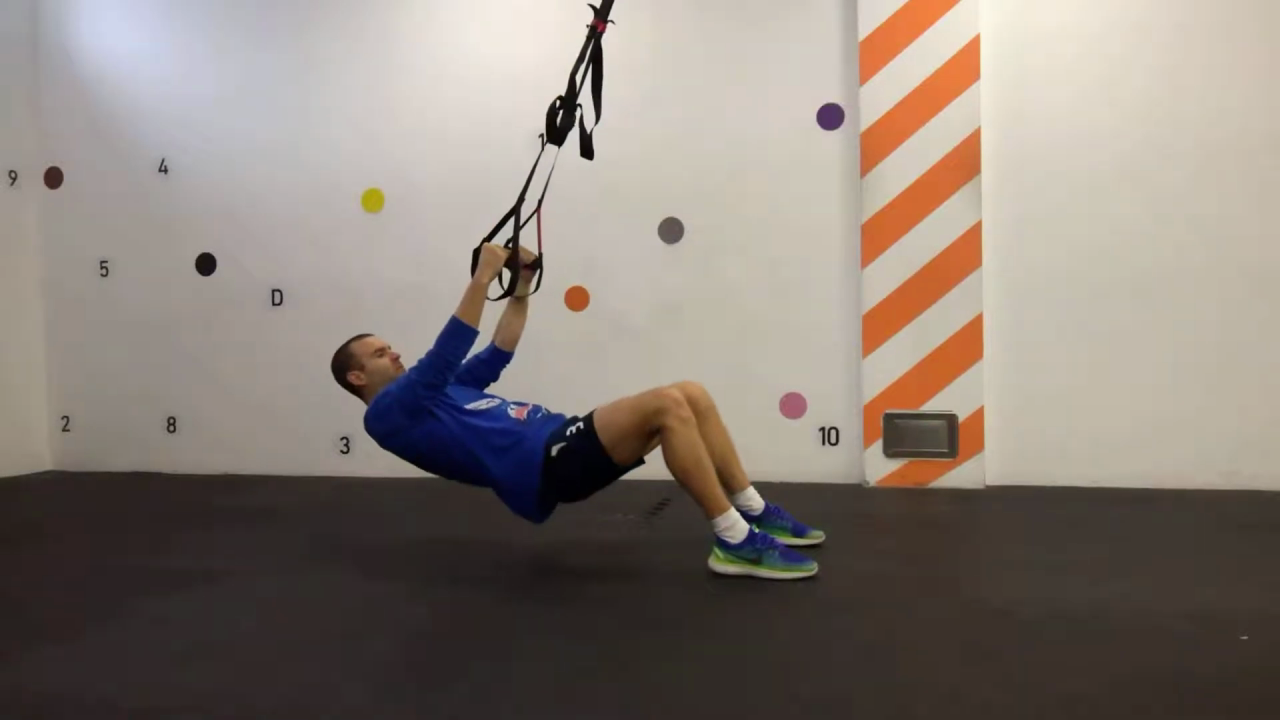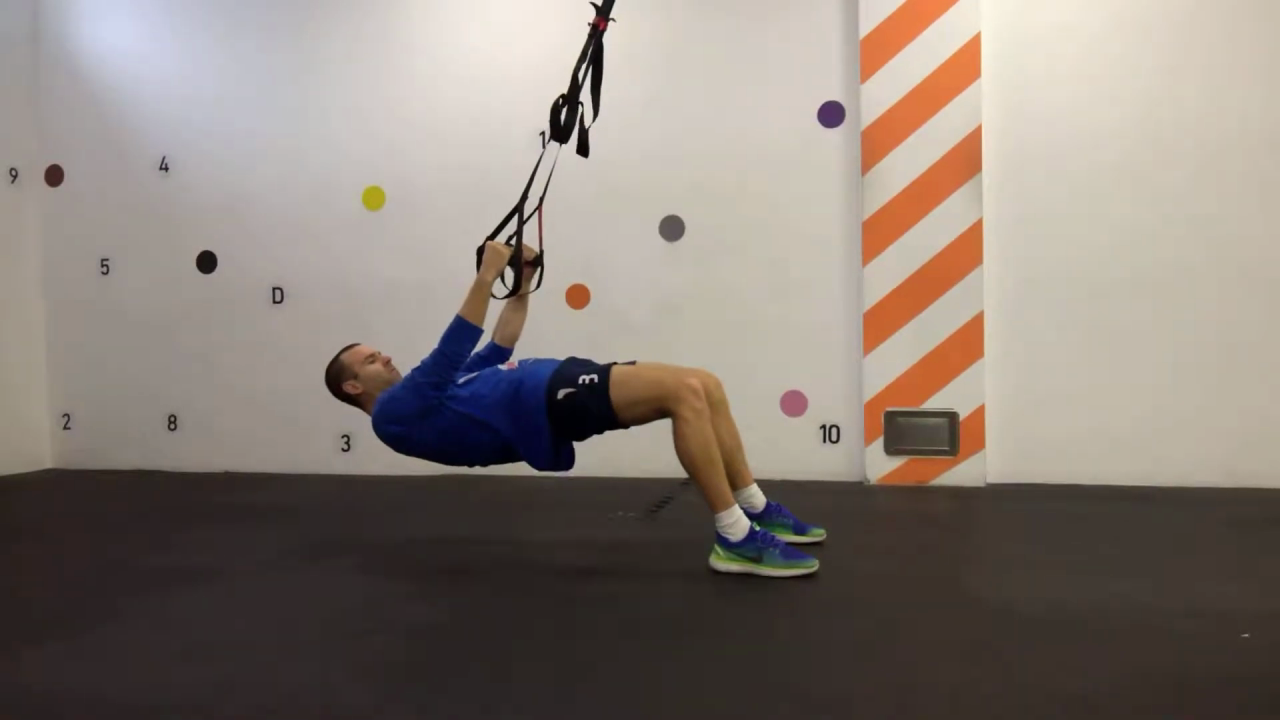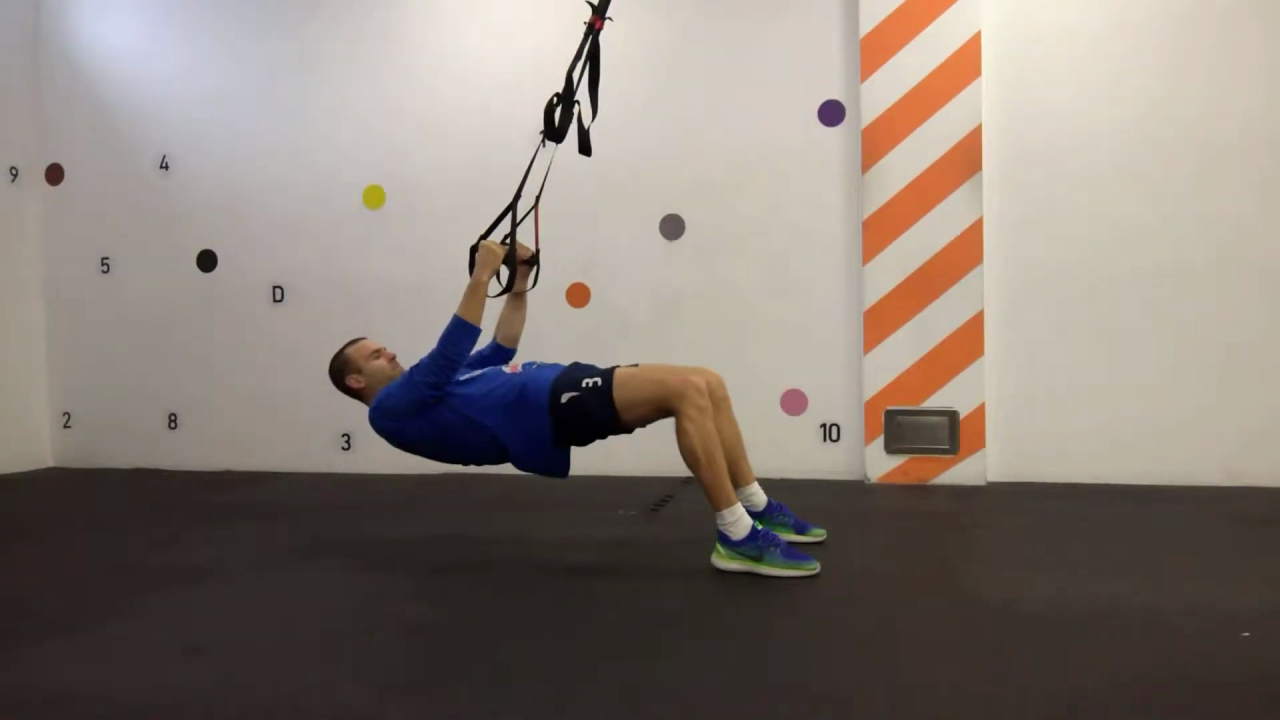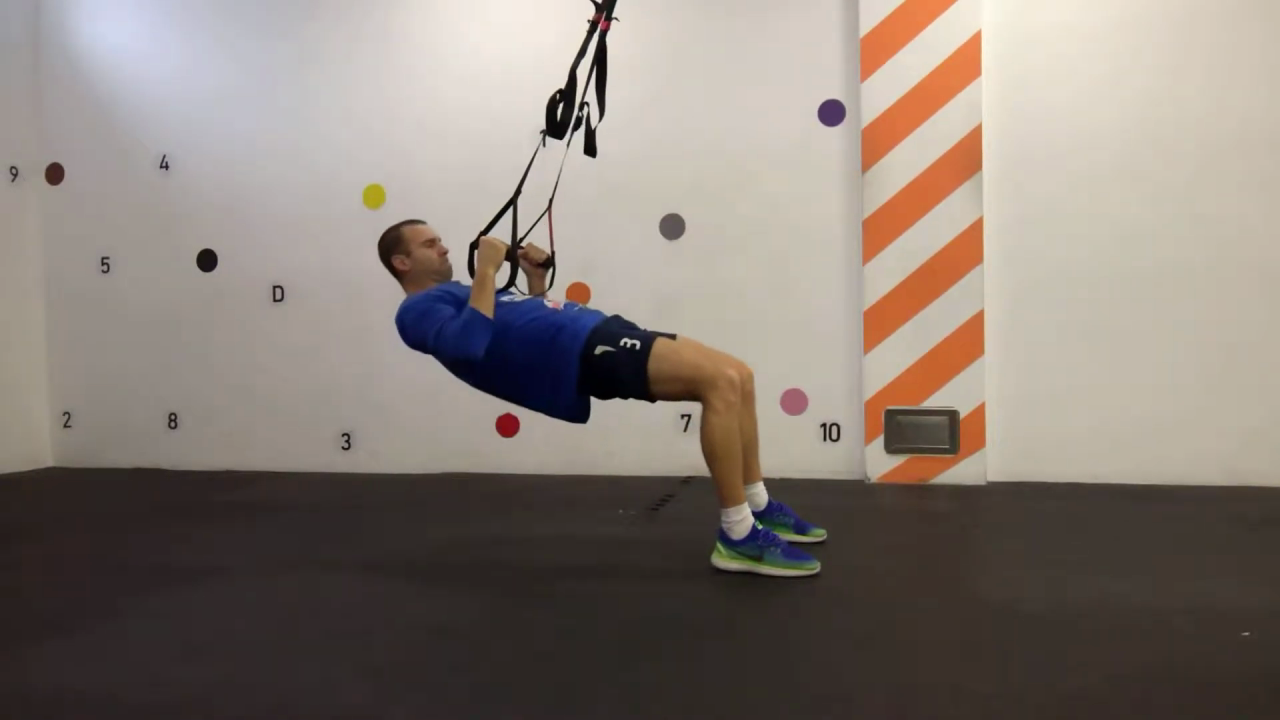
dt=0.7s
person 1, frame 1
left shoulder: (431, 395)
right shoulder: (388, 416)
left elbow: (496, 356)
right elbow: (443, 357)
left wrist: (521, 289)
right wrist: (480, 280)
left hip: (556, 444)
right hip: (543, 466)
left knee: (691, 395)
right knee: (667, 404)
left ankle: (756, 513)
right ankle: (735, 541)
person 1, frame 2
left shoulder: (426, 395)
right shoulder: (395, 417)
left elbow: (495, 352)
right elbow: (447, 355)
left wrist: (521, 284)
right wrist: (486, 277)
left hip: (557, 385)
right hip: (546, 403)
left knee: (704, 385)
right knee: (686, 391)
left ankle: (757, 510)
right ankle: (736, 538)
person 1, frame 3
left shoulder: (426, 392)
right shoulder: (392, 411)
left elbow: (499, 351)
right elbow: (447, 354)
left wrist: (518, 283)
right wrist: (480, 277)
left hip: (559, 389)
right hip: (548, 409)
left knee: (707, 384)
right knee: (689, 390)
left ankle: (758, 510)
right ankle: (738, 536)
person 1, frame 4
left shoulder: (448, 294)
right shoulder: (418, 311)
right elbow: (467, 346)
left wrist: (536, 281)
right wrist: (485, 272)
left hip: (594, 334)
right hip: (579, 351)
left knee: (736, 377)
right knee: (722, 382)
left ankle: (758, 508)
right ankle: (738, 536)
